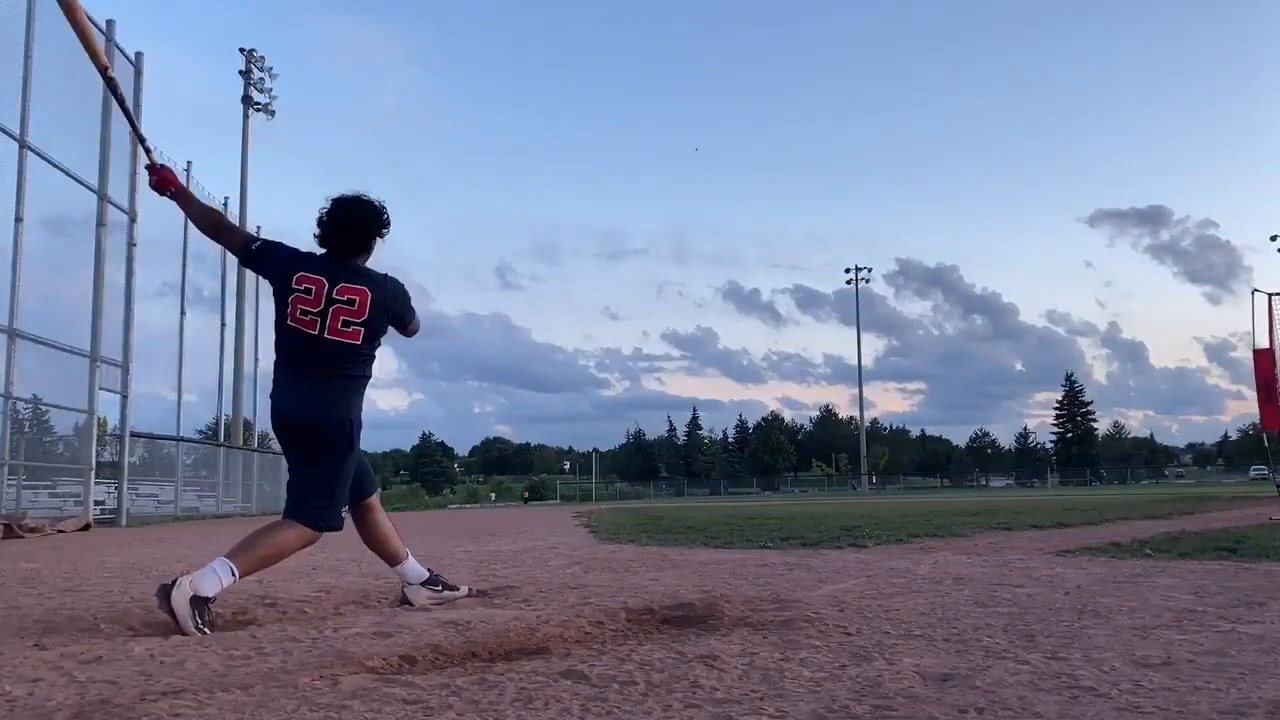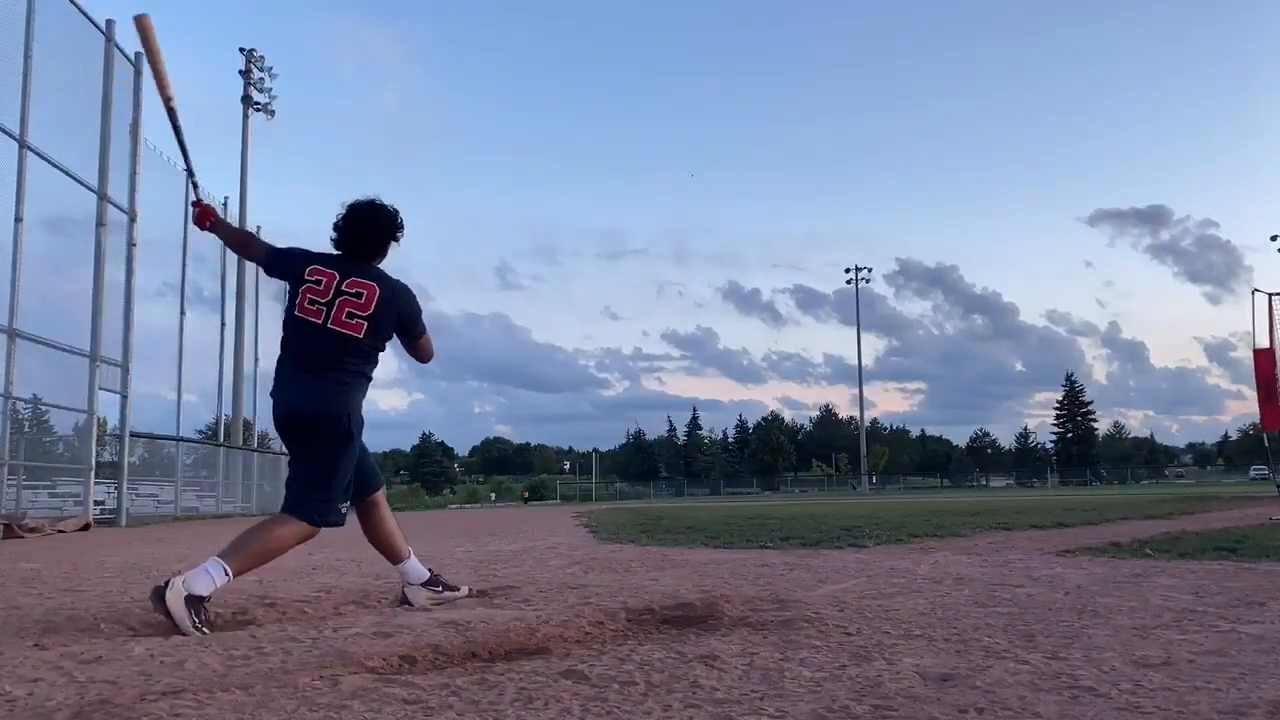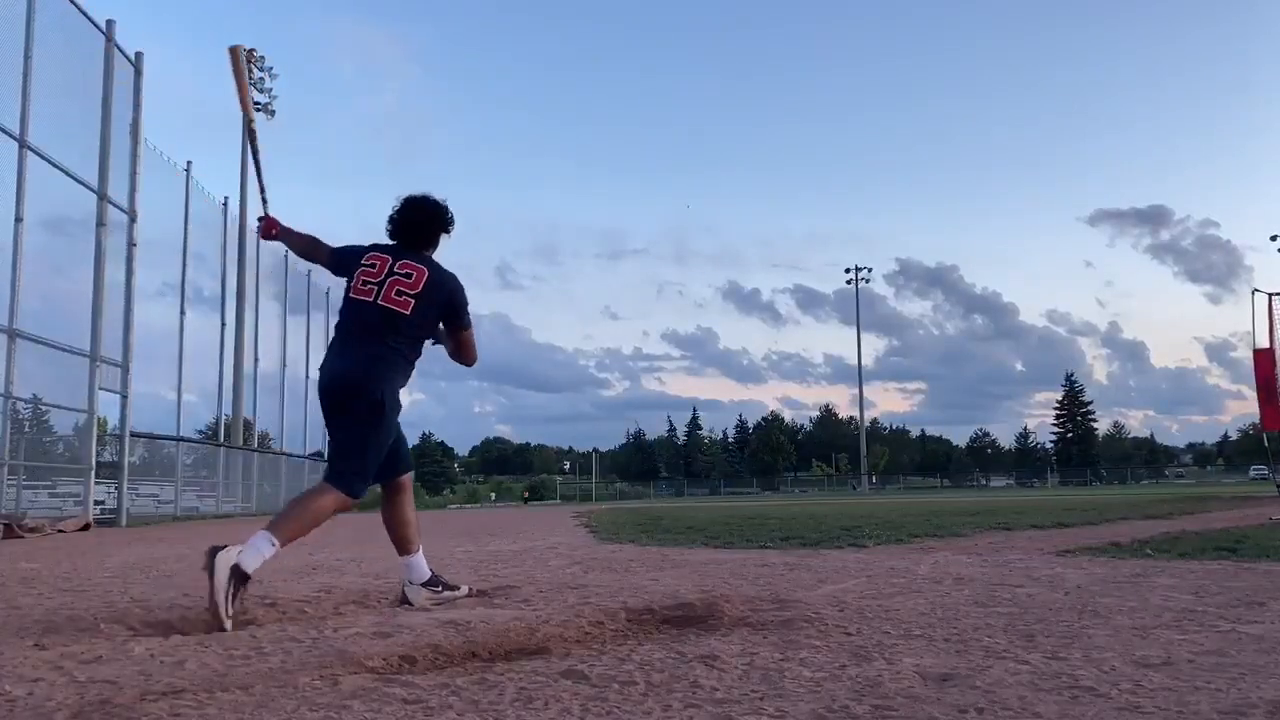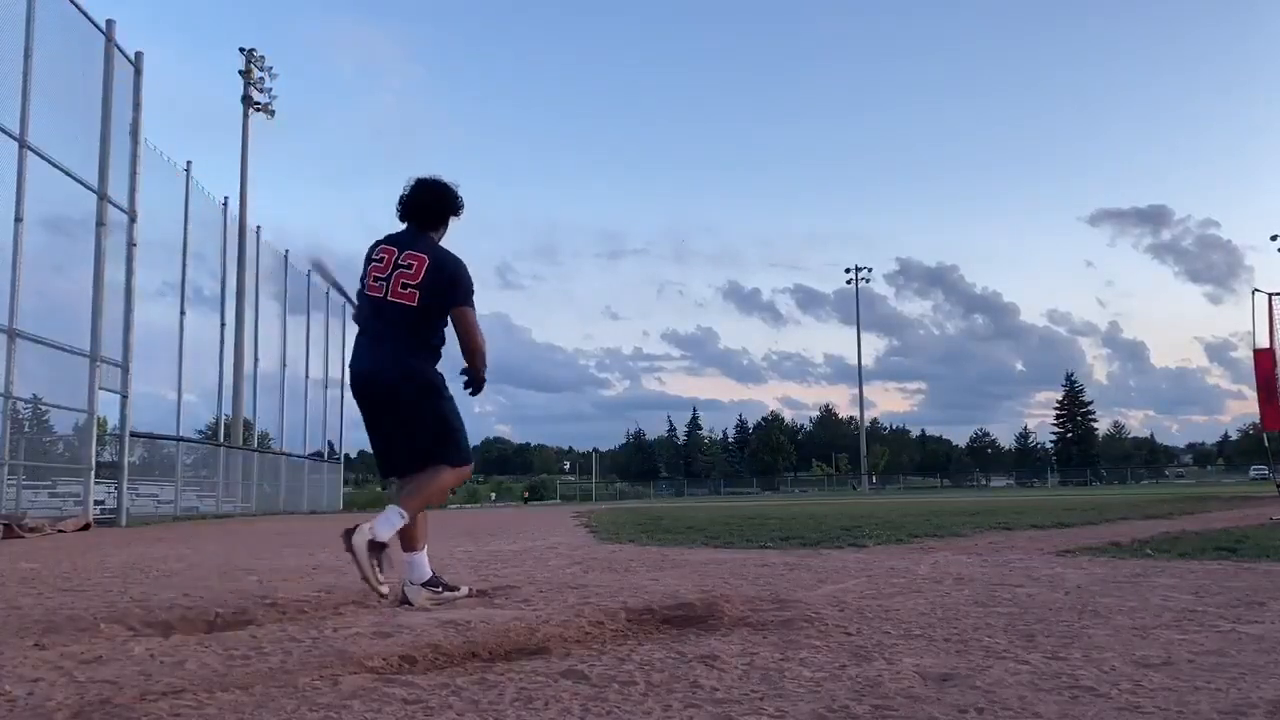
dt=0.3s
person 1, frame 1
left shoulder: (290, 265)
right shoulder: (386, 289)
left elbow: (222, 229)
right elbow: (411, 328)
left wrist: (174, 188)
left hip: (289, 408)
right hip: (333, 416)
left knee: (364, 497)
right knee: (307, 521)
left ankle: (419, 581)
right ankle: (199, 585)
person 1, frame 2
left shoulder: (307, 265)
right shoulder: (395, 293)
left elbow: (252, 247)
right elbow: (424, 353)
left wrist: (212, 220)
left hip: (290, 404)
right hip: (332, 412)
left knee: (370, 493)
right knee: (303, 517)
left ankle: (419, 581)
right ankle: (193, 585)
person 1, frame 3
left shoulder: (367, 257)
right shoulder: (444, 283)
left elbow: (317, 249)
right elbow: (467, 355)
left wrist: (278, 230)
right wrist: (442, 332)
left hip: (336, 379)
right hip: (372, 388)
left knee: (398, 478)
right knee: (340, 489)
left ankle: (421, 581)
right ankle: (240, 559)
person 1, frame 4
left shoulder: (378, 250)
right shoulder: (447, 265)
right elbow: (470, 334)
right wrist: (477, 372)
left hip: (365, 373)
right hip: (410, 375)
left knee: (413, 473)
right knee: (456, 464)
left ankle: (420, 579)
right ankle: (375, 532)
